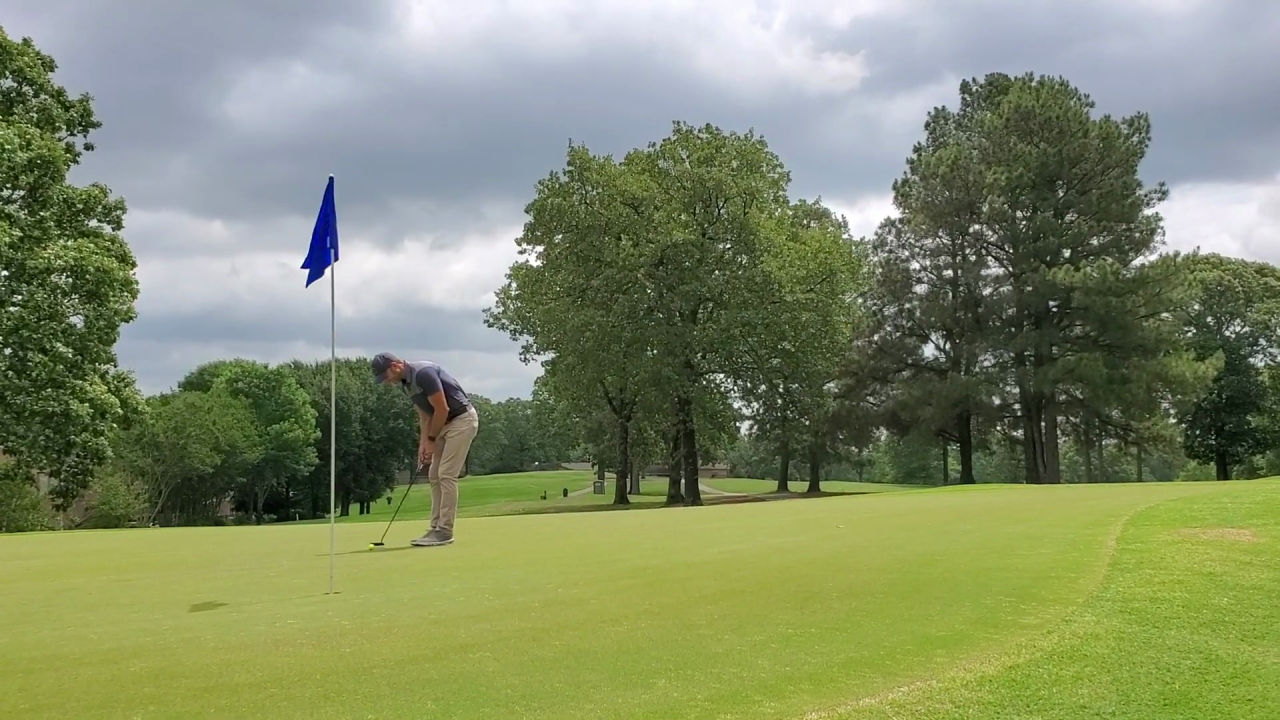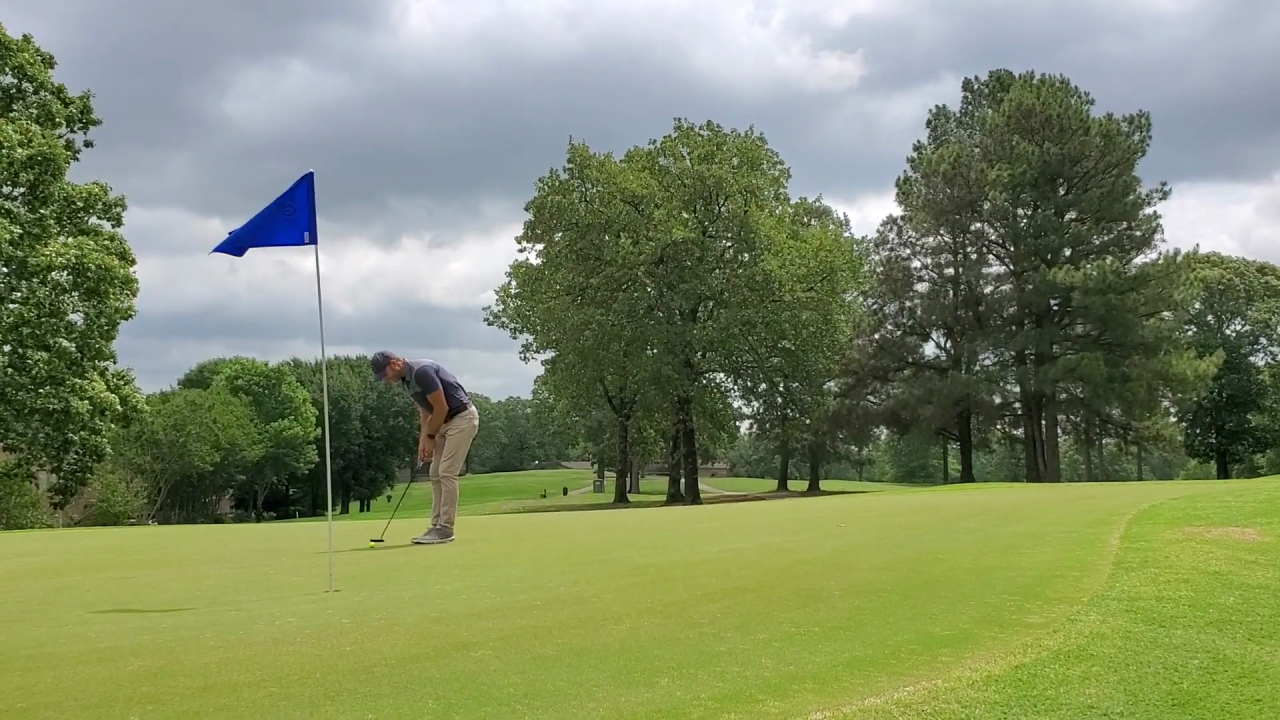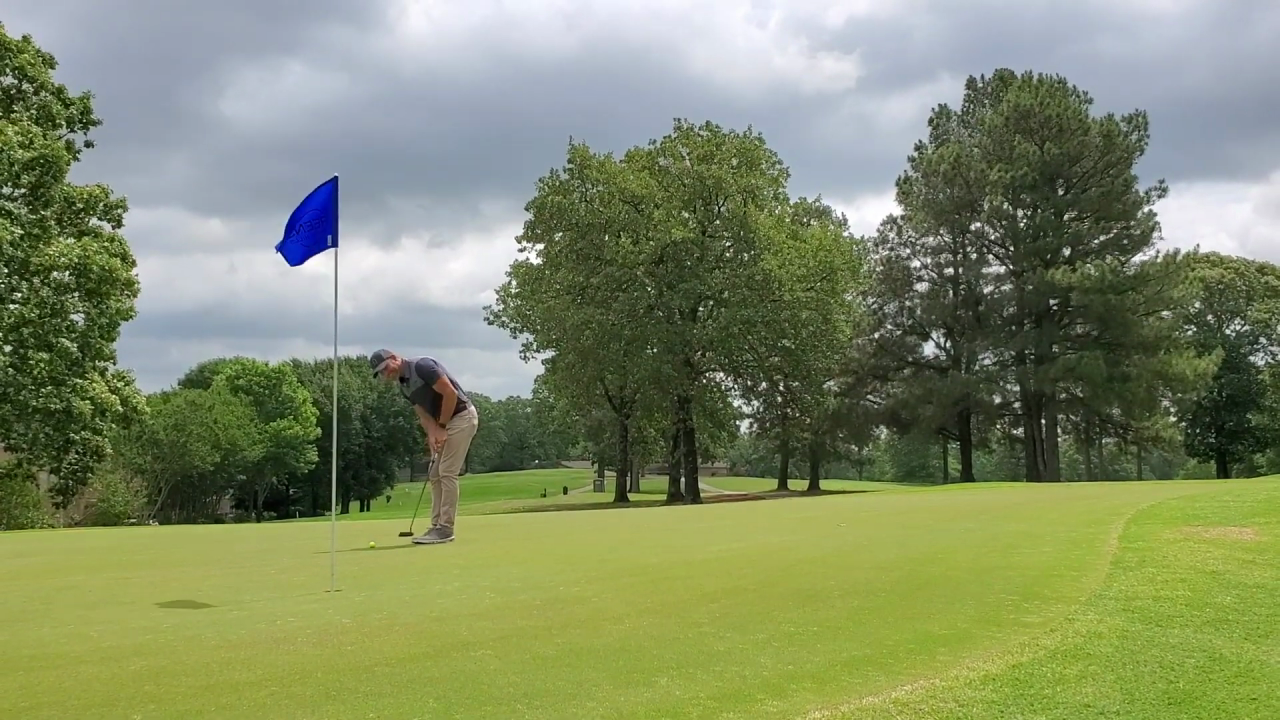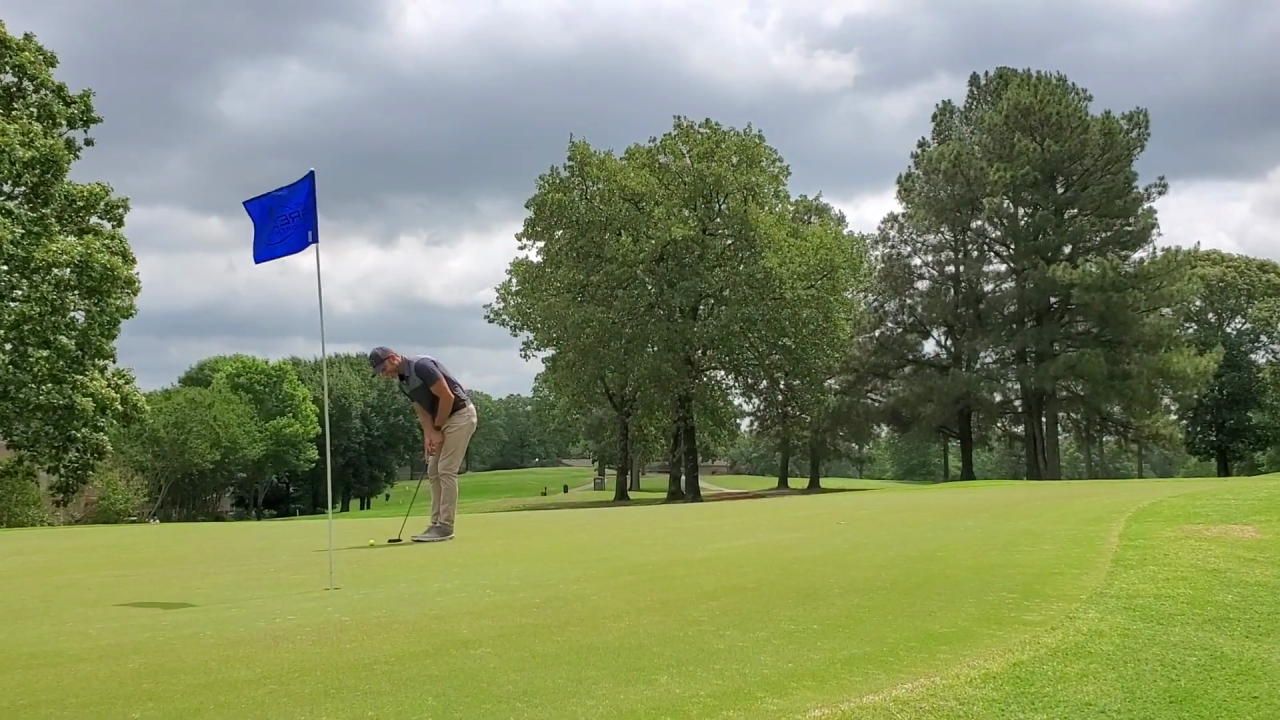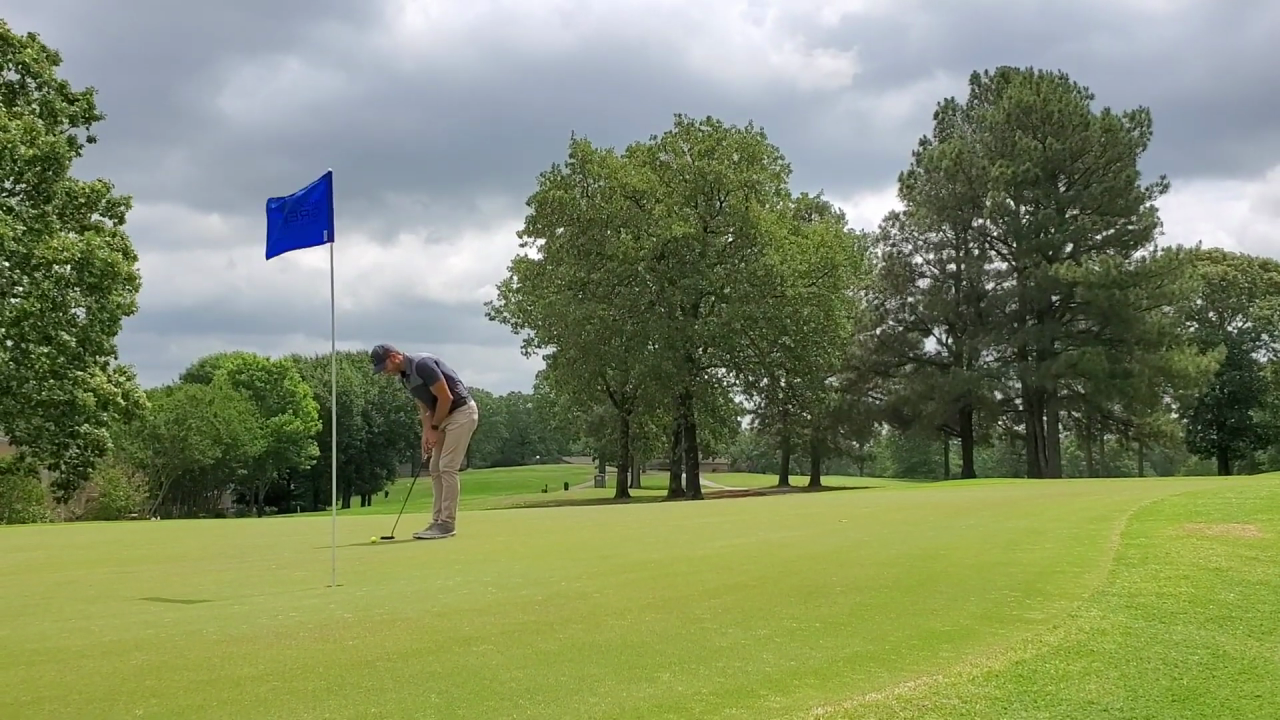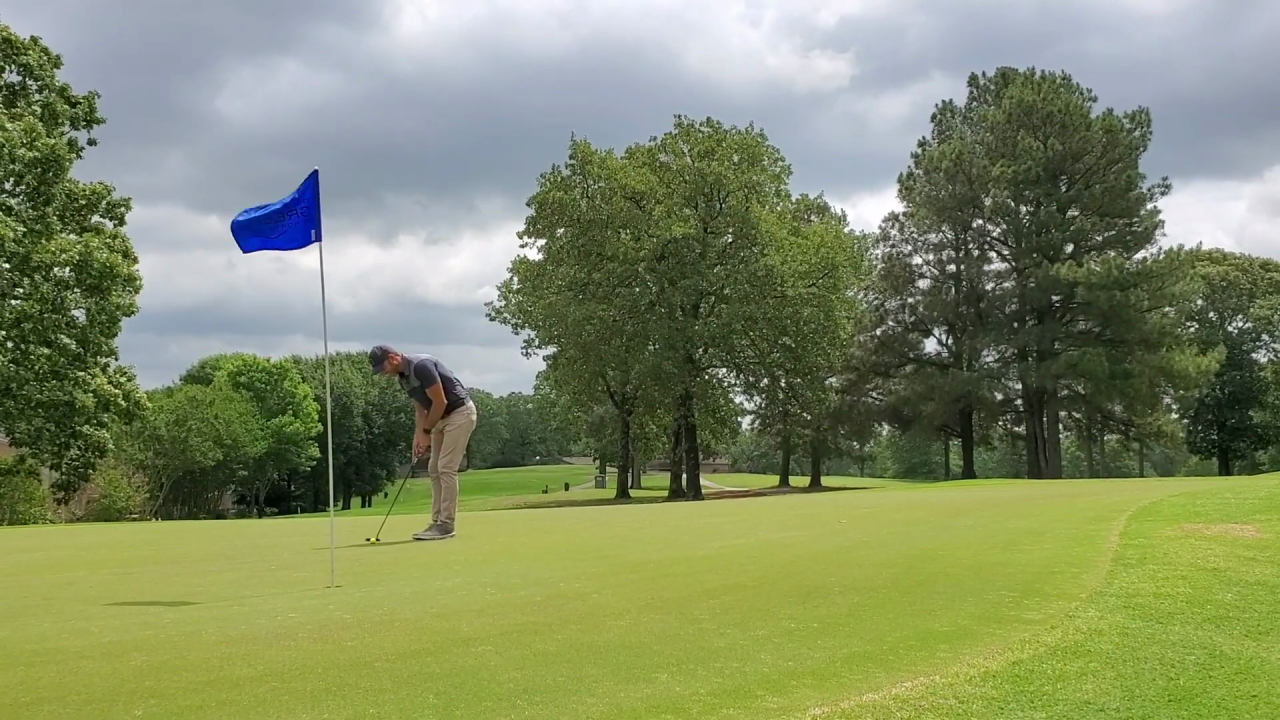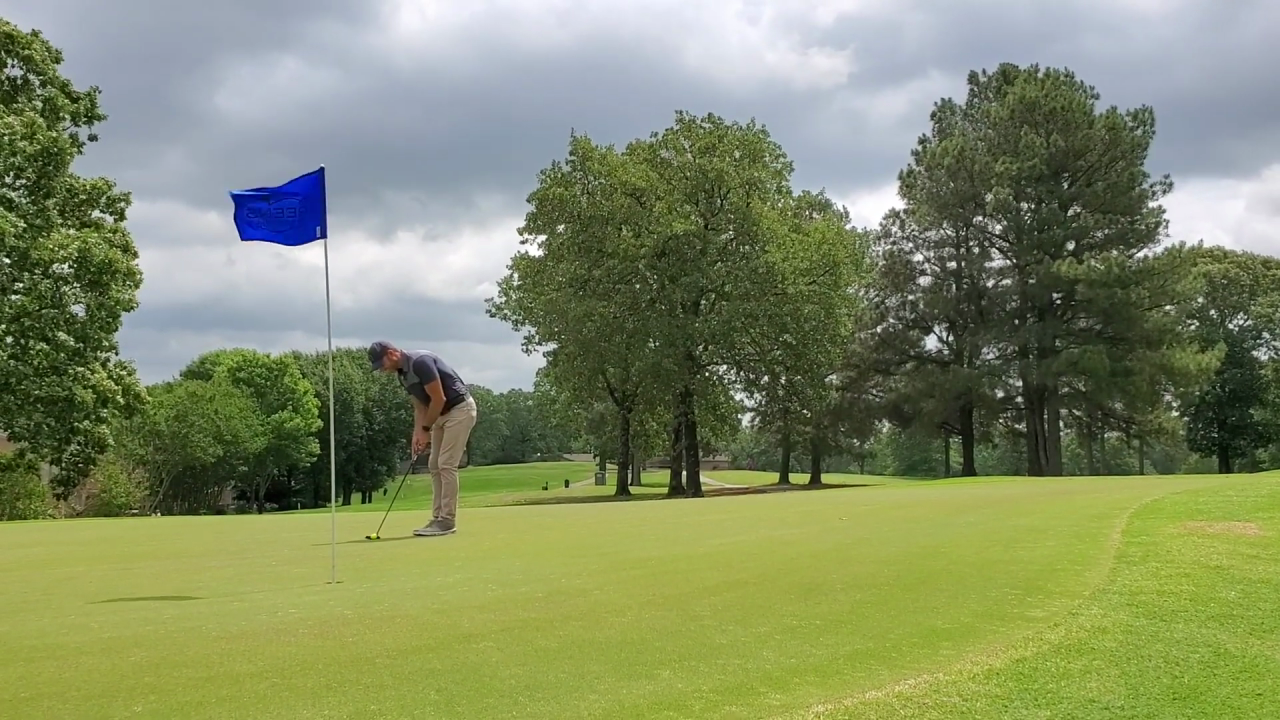
dt=0.4s
person 1, frame 1
left shoulder: (423, 373)
right shoulder: (406, 383)
left elbow: (442, 409)
right elbow: (425, 414)
left wrist: (431, 440)
right wrist: (423, 442)
left hip: (461, 419)
right hip: (445, 423)
left knee: (447, 475)
right knee: (435, 476)
left ankle: (445, 531)
right ankle: (436, 529)
person 1, frame 2
left shoulder: (422, 371)
right shoulder: (406, 381)
left elbow: (442, 407)
right elbow: (425, 411)
left wrist: (430, 437)
right wrist: (423, 439)
left hip: (462, 417)
right hip: (446, 421)
left knee: (447, 472)
right knee: (436, 474)
left ankle: (446, 529)
right ankle: (437, 526)
person 1, frame 3
left shoulder: (422, 365)
right shoulder: (403, 386)
left elbow: (451, 393)
right elbow: (424, 415)
left wrist: (441, 427)
right wrist: (432, 435)
left hip: (461, 417)
right hip: (444, 421)
left knee: (448, 472)
right knee: (435, 474)
left ankle: (446, 528)
right ankle: (437, 526)
person 1, frame 4
left shoulder: (421, 365)
right shoulder: (402, 382)
left elbow: (447, 397)
right elbow: (423, 412)
left wrist: (437, 430)
right wrist: (428, 435)
left hip: (460, 415)
right hip: (443, 419)
left knee: (446, 470)
right knee: (434, 472)
left ankle: (446, 526)
right ankle: (437, 524)
person 1, frame 5
left shoulder: (422, 364)
right shoulder: (404, 377)
left elbow: (446, 398)
right elbow: (425, 408)
left wrist: (434, 429)
right wrist: (426, 434)
left hip: (461, 412)
right hip: (445, 416)
left knee: (448, 467)
right knee: (436, 469)
left ankle: (447, 523)
right ankle: (438, 521)
person 1, frame 6
left shoulder: (421, 366)
right shoulder: (403, 378)
left elbow: (440, 402)
right elbow: (421, 409)
left wrist: (426, 432)
right wrist: (417, 437)
left hip: (460, 413)
right hip: (443, 417)
left knee: (446, 468)
right knee: (435, 470)
left ankle: (446, 524)
right ankle: (438, 522)
person 1, frame 7
left shoulder: (420, 362)
right shoulder: (402, 374)
left elbow: (439, 399)
right elbow: (420, 407)
left wrist: (426, 430)
right wrist: (417, 434)
left hip: (460, 409)
right hip: (443, 414)
left knee: (447, 464)
right knee: (435, 466)
left ankle: (447, 521)
right ankle: (438, 518)
